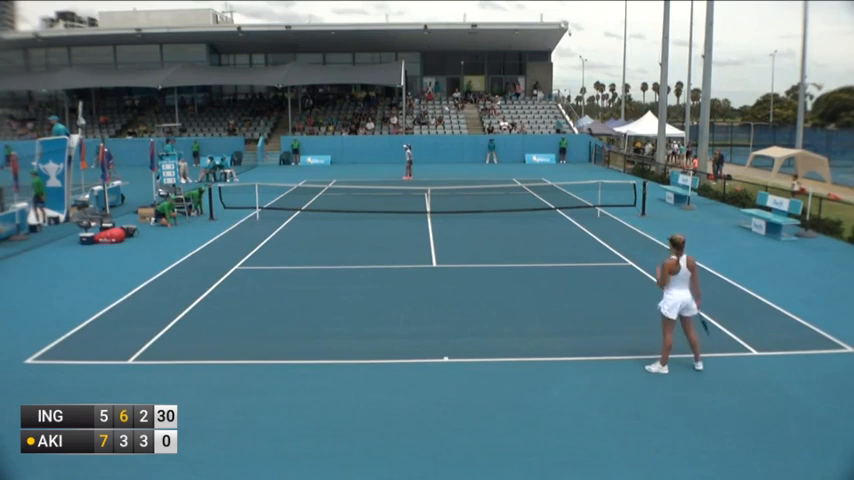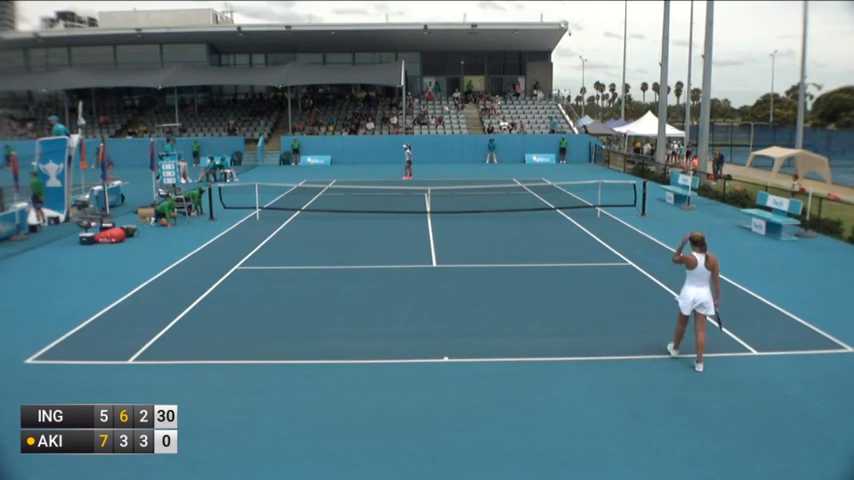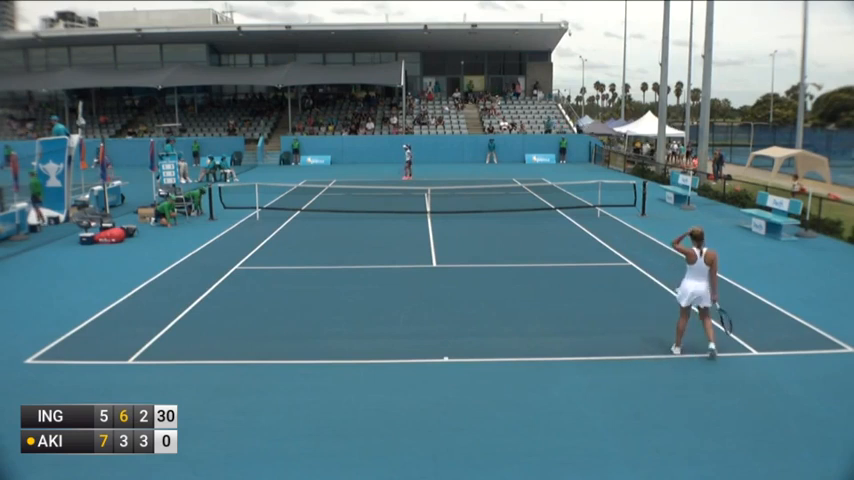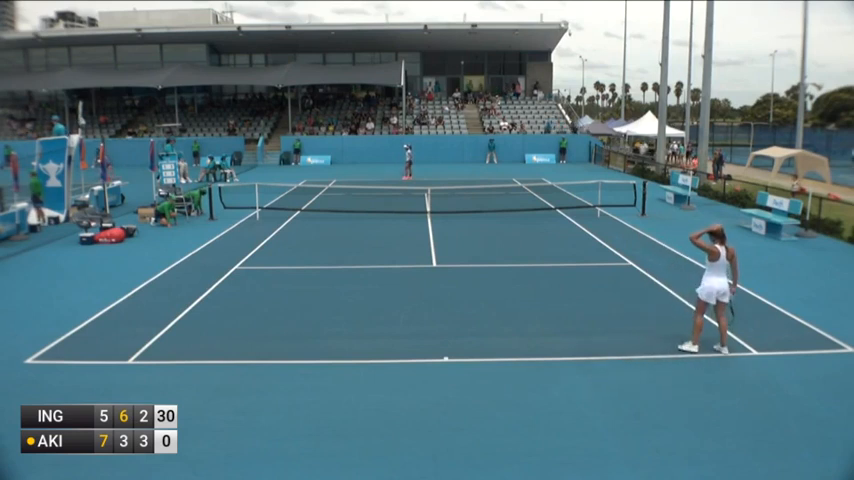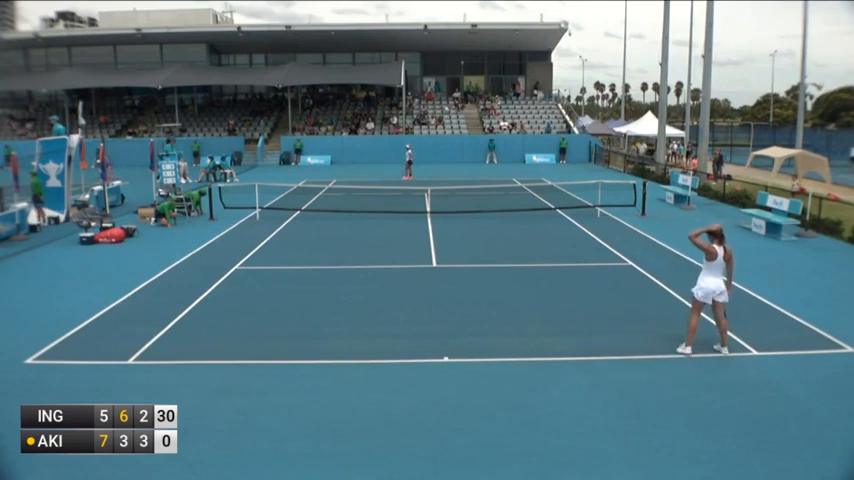
dt=0.5s
person 1, frame 1
left shoulder: (668, 263)
right shoulder: (691, 261)
left elbow: (661, 284)
right elbow: (696, 284)
left wrist: (658, 272)
right wrist: (697, 299)
left hip: (672, 299)
right hip: (686, 298)
left knee: (667, 333)
right knee: (690, 331)
left ankle: (662, 365)
right ankle: (698, 362)
person 1, frame 2
left shoulder: (688, 258)
right shoulder: (713, 259)
left elbow: (675, 259)
right elbow: (716, 281)
left wrist: (682, 244)
right wrist: (717, 297)
left hip: (689, 294)
right hip: (704, 296)
left knee: (681, 324)
right knee: (700, 330)
left ankle: (674, 349)
right ankle: (699, 363)
person 1, frame 3
left shoulder: (689, 253)
right shoulder: (712, 254)
left elbow: (674, 243)
right elbow: (713, 276)
left wrist: (686, 233)
right wrist: (714, 293)
left hip: (688, 287)
right hip: (703, 289)
left knee: (683, 318)
right knee: (706, 318)
left ankle: (677, 347)
right ankle: (712, 343)
person 1, frame 4
left shoulder: (712, 249)
right shoulder: (731, 251)
left elbow: (692, 238)
right elbow: (735, 270)
left wrist: (707, 230)
right wrist: (734, 285)
left hip: (709, 284)
right hip: (723, 285)
left knee: (699, 314)
right knee: (721, 316)
left ankle: (694, 344)
right ankle: (723, 346)
person 1, frame 5
left shoulder: (709, 249)
right shoulder: (728, 252)
left elbow: (691, 236)
right elbow: (730, 272)
left wrist: (706, 229)
right wrist: (729, 288)
left hip: (705, 285)
right hip: (719, 286)
left knee: (694, 315)
right knee: (721, 317)
left ankle: (687, 346)
right ankle: (723, 346)
